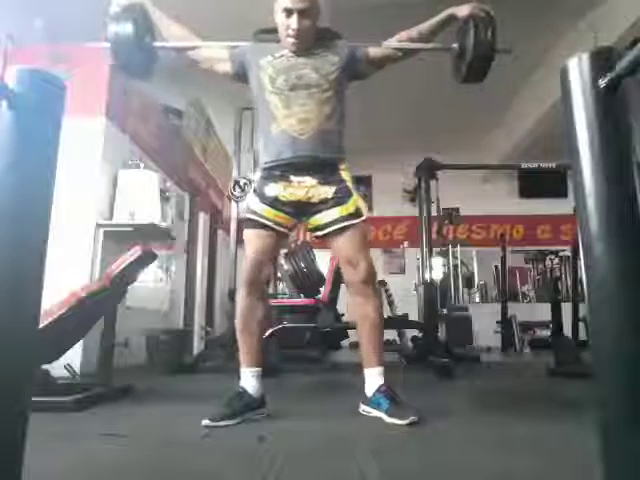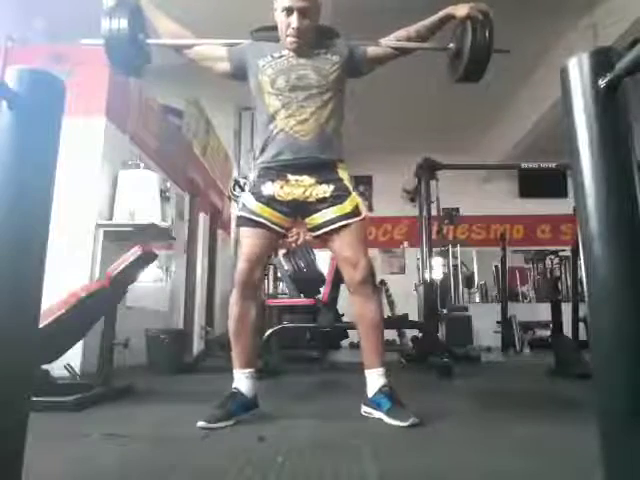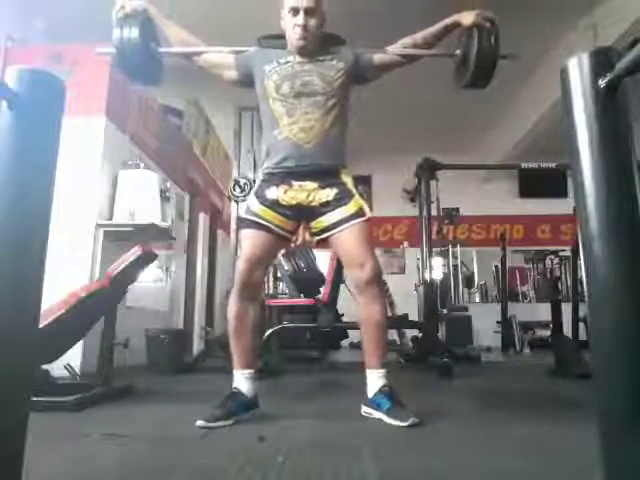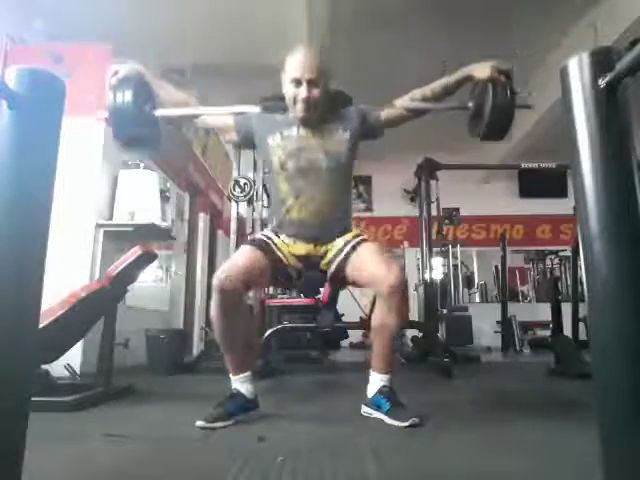
dt=1s
person 1, frame 1
left shoulder: (340, 55)
right shoulder: (254, 56)
left elbow: (398, 46)
right elbow: (196, 48)
left hip: (329, 178)
right hip: (274, 179)
left knee: (362, 277)
right knee: (252, 280)
left ankle: (376, 389)
right ankle: (250, 390)
person 1, frame 2
left shoulder: (339, 54)
right shoulder: (252, 54)
left elbow: (396, 43)
right elbow: (190, 46)
left hip: (327, 178)
right hip: (271, 178)
left knee: (361, 277)
right knee: (245, 278)
left ankle: (377, 390)
right ankle: (243, 390)
person 1, frame 3
left shoulder: (345, 60)
right shoulder: (259, 61)
left elbow: (402, 51)
right elbow: (198, 52)
left hip: (330, 183)
right hip: (276, 183)
left knee: (367, 276)
right knee: (245, 278)
left ankle: (376, 391)
right ankle: (243, 390)
person 1, frame 4
left shoulder: (351, 120)
right shoulder: (262, 124)
left elbow: (411, 103)
right elbow: (196, 113)
left wrist: (467, 73)
right wrist: (144, 75)
left hip: (337, 239)
right hip: (282, 239)
left knee: (392, 282)
right knee: (225, 283)
left ankle: (379, 391)
right ankle: (242, 390)
